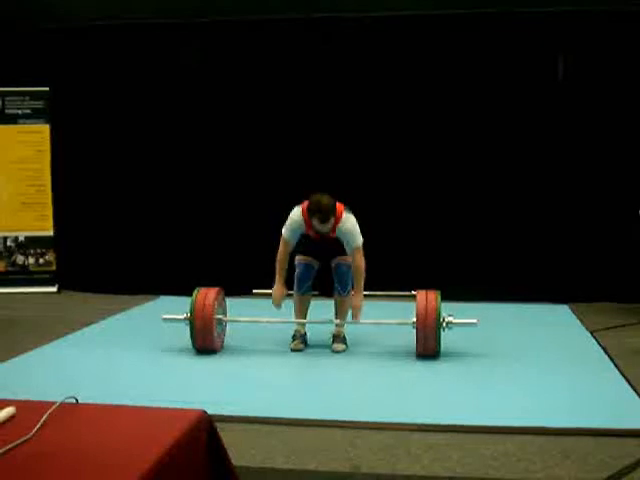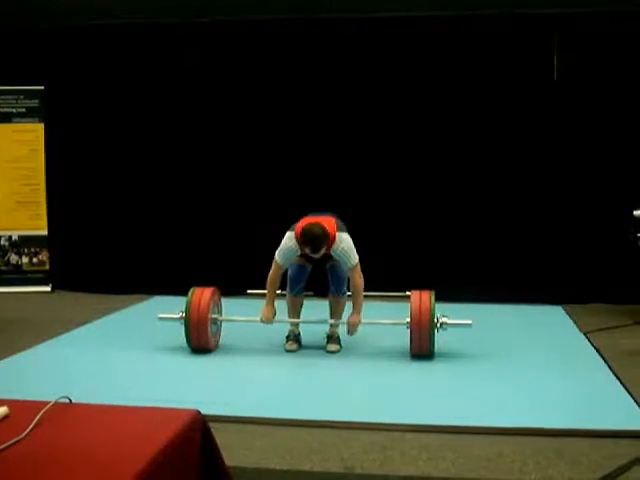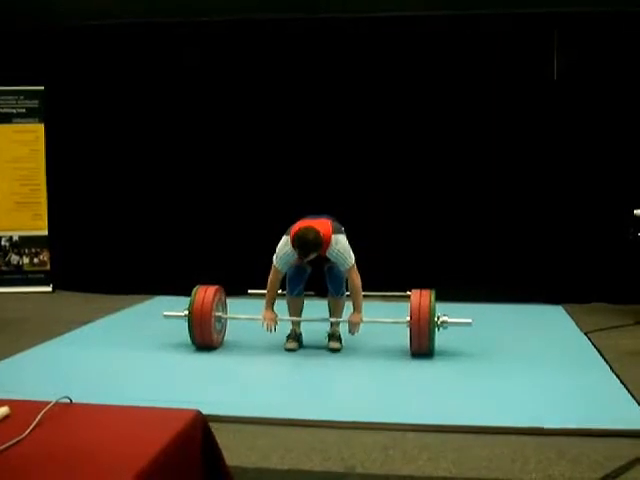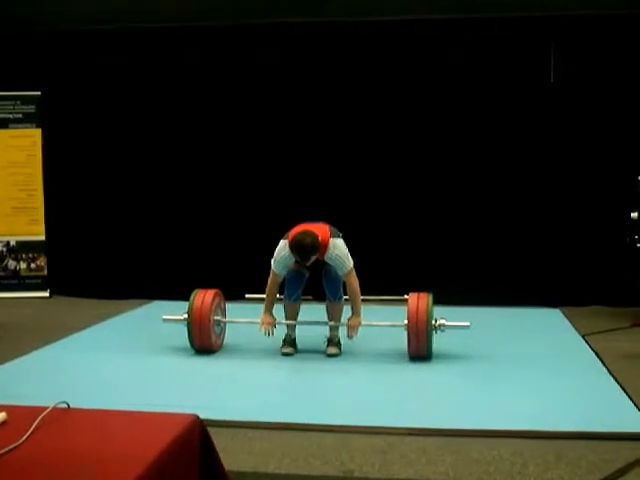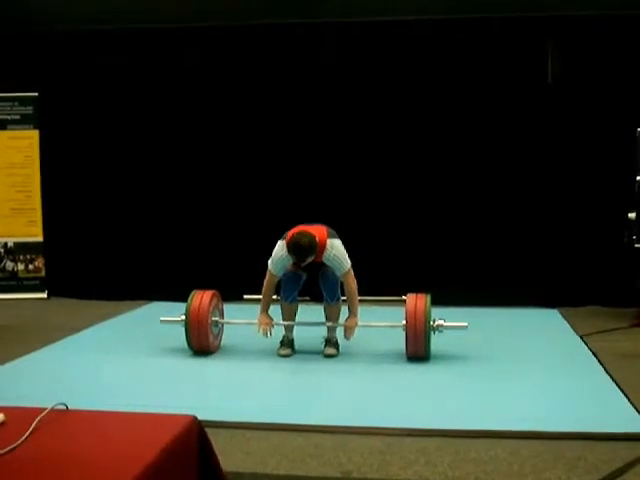
dt=0.5s
person 1, frame 1
left shoulder: (347, 222)
right shoulder: (296, 217)
left elbow: (358, 259)
right elbow: (284, 250)
left wrist: (358, 295)
right wrist: (279, 284)
left hip: (340, 243)
right hip: (309, 241)
left knee: (343, 280)
right knee: (302, 278)
left ankle: (339, 332)
right ankle: (299, 331)
person 1, frame 2
left shoulder: (342, 241)
right shoulder: (291, 240)
left elbow: (356, 276)
right elbow: (275, 271)
left wrist: (356, 313)
right wrist: (269, 306)
left hip: (334, 250)
left knee: (339, 280)
right knee: (294, 279)
left ankle: (334, 332)
right ankle: (294, 332)
person 1, frame 3
left shoulder: (338, 243)
right shoulder: (286, 245)
left elbow: (353, 276)
right elbow: (275, 276)
left wrist: (357, 312)
right wrist: (268, 309)
left hip: (332, 248)
right hip: (300, 246)
left knee: (337, 281)
right knee: (294, 280)
left ankle: (335, 331)
right ankle: (295, 331)
person 1, frame 4
left shoulder: (336, 247)
right shoulder: (283, 249)
left elbow: (351, 280)
right elbow: (274, 281)
left wrist: (356, 315)
right wrist: (267, 313)
left hip: (329, 260)
left knee: (334, 286)
right knee: (292, 286)
left ankle: (334, 336)
right ankle: (290, 335)
person 1, frame 5
left shoulder: (333, 247)
right shoulder: (281, 250)
left elbow: (349, 280)
right elbow: (270, 281)
left wrist: (353, 315)
right wrist: (263, 313)
left hip: (326, 263)
left knee: (331, 288)
right knee: (288, 287)
left ankle: (332, 338)
right ankle: (288, 337)
